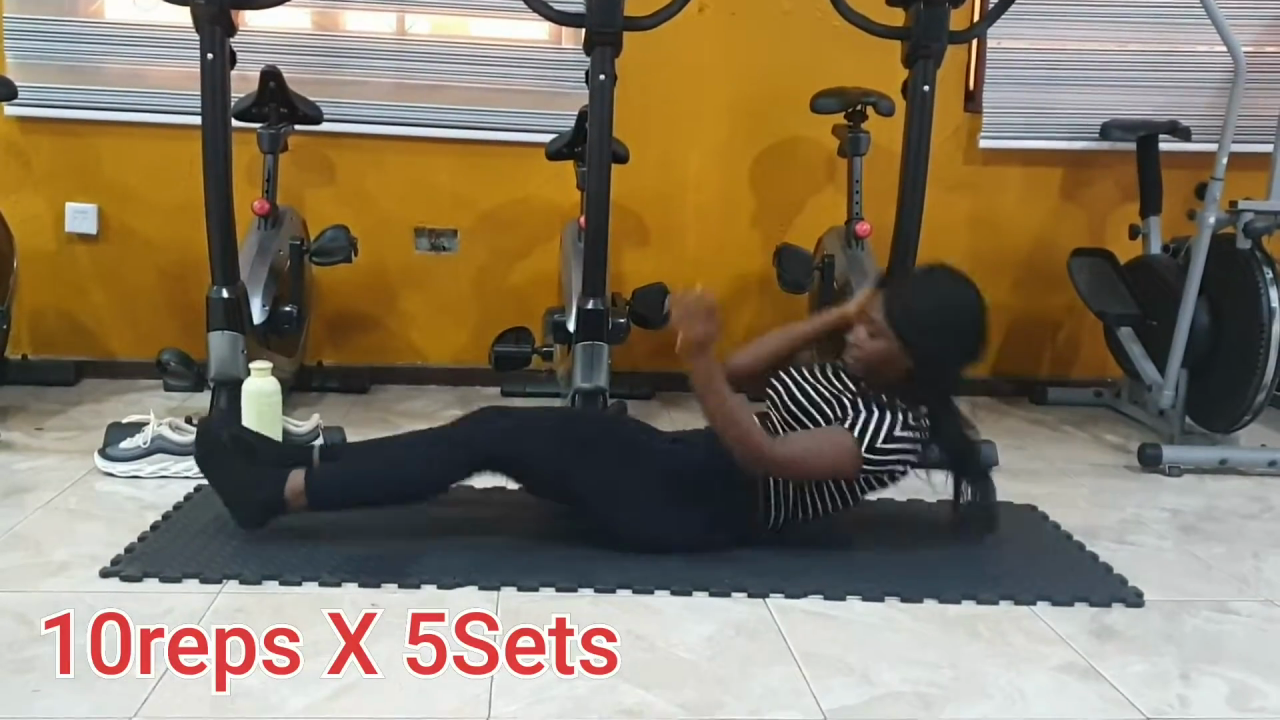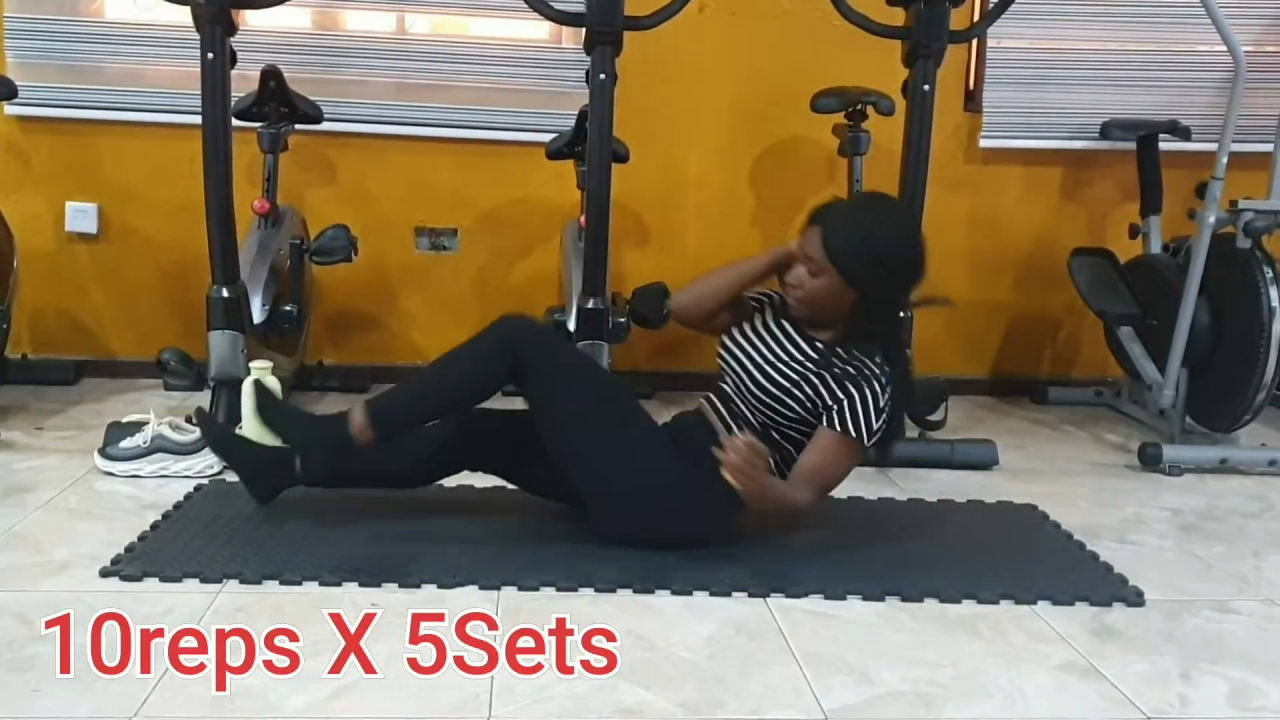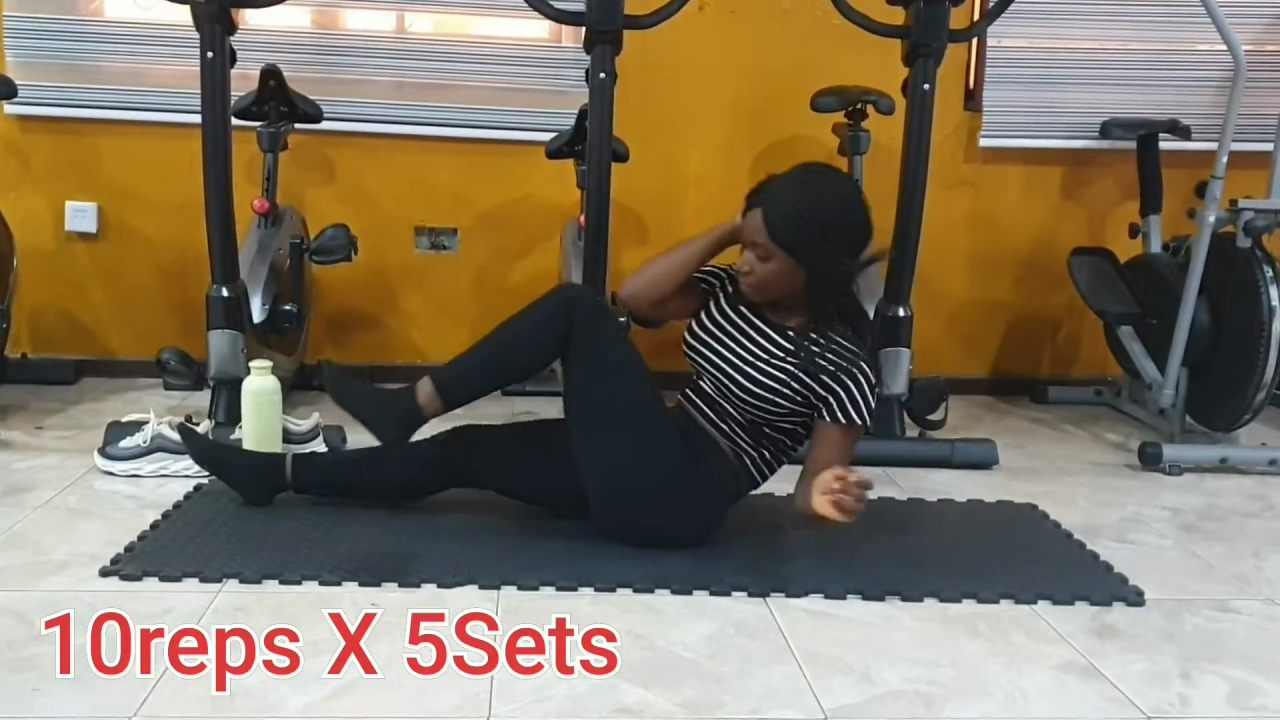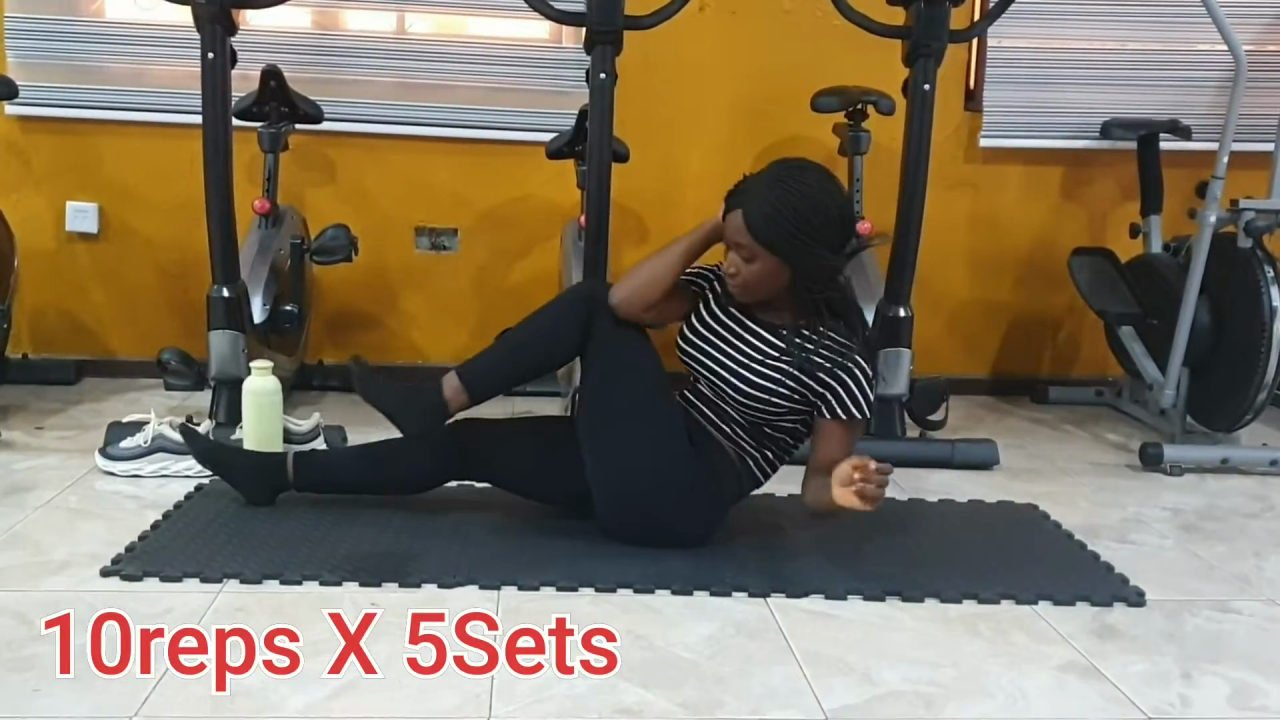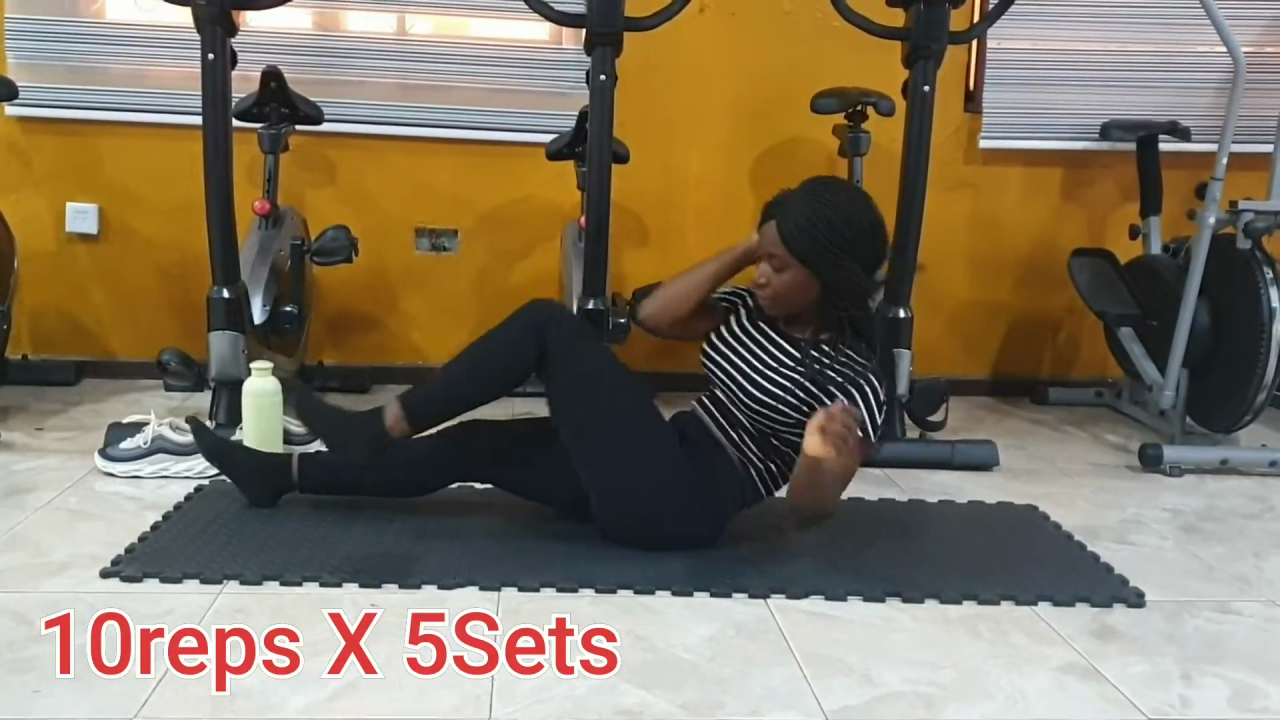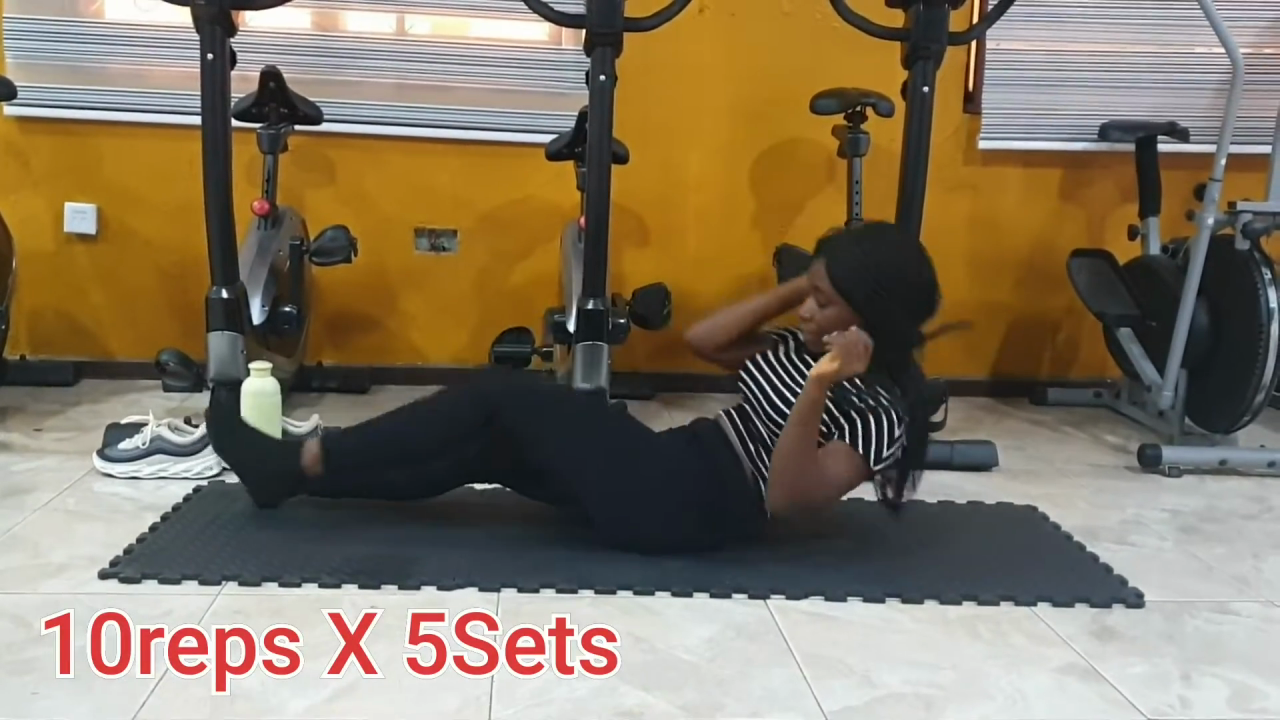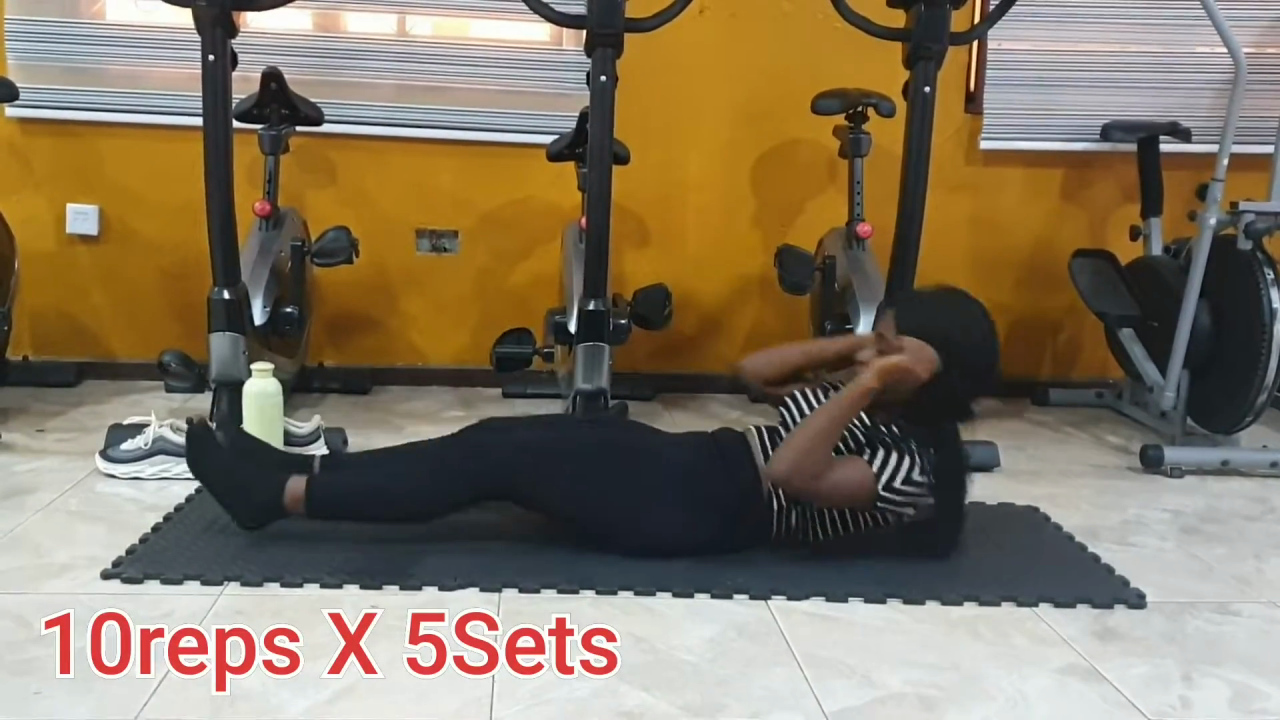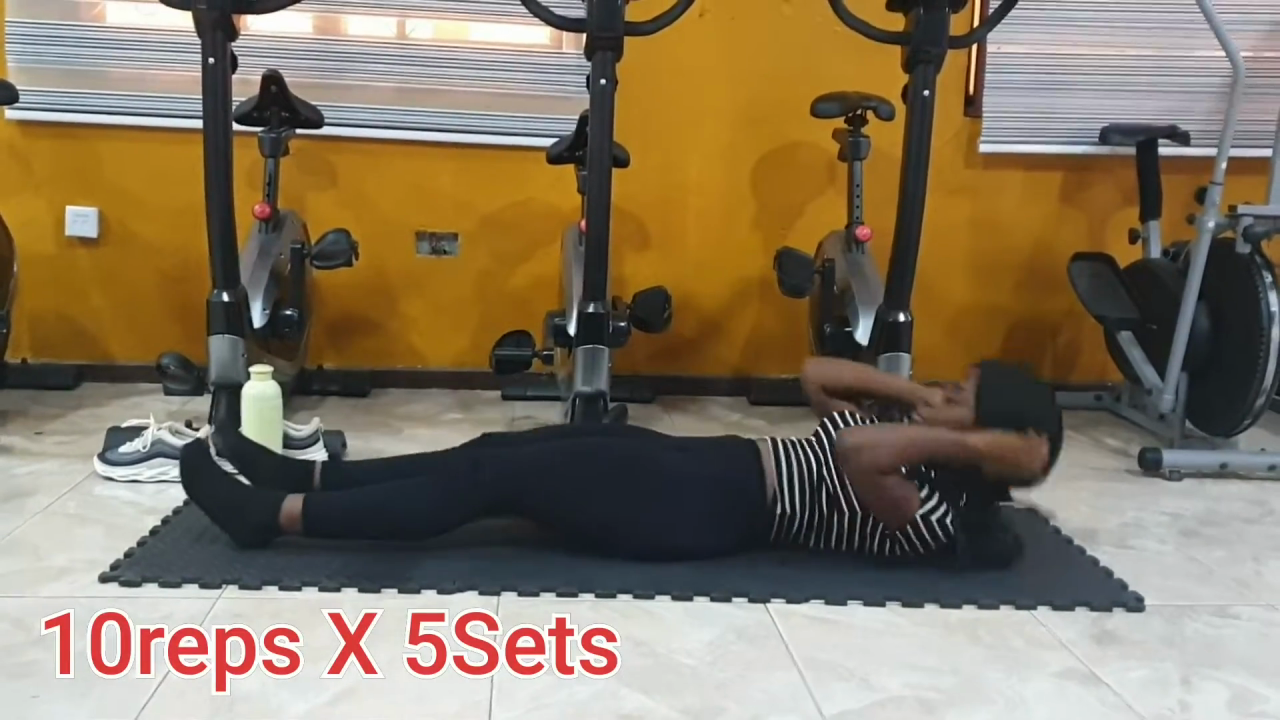
dt=0.2s
person 1, frame 1
left shoulder: (897, 430)
right shoulder: (855, 372)
left elbow: (765, 455)
right elbow: (747, 365)
left wrist: (700, 361)
right wrist: (834, 320)
left hip: (696, 506)
right hip: (685, 469)
left knee: (493, 440)
right knee: (495, 429)
left ankle: (281, 489)
right ankle: (294, 469)
person 1, frame 2
left shoulder: (859, 384)
right shoulder: (782, 311)
left elbow: (795, 495)
right elbow: (686, 307)
left wrist: (756, 486)
right wrist: (781, 255)
left hip: (677, 506)
right hip: (655, 473)
left knee: (519, 338)
right knee: (472, 436)
left ankle: (346, 433)
right ankle: (289, 465)
person 1, frame 3
left shoulder: (839, 368)
right shoulder: (730, 292)
left elbow: (812, 486)
right elbow: (633, 295)
left wrist: (827, 498)
right wrist: (723, 230)
left hip: (670, 502)
right hip: (632, 473)
left knee: (571, 307)
right knee: (459, 454)
left ankle: (412, 404)
right ankle: (272, 474)
person 1, frame 4
left shoulder: (833, 362)
right shoulder: (722, 293)
left elbow: (815, 495)
right elbow: (628, 301)
left wrist: (845, 489)
right wrist: (707, 231)
left hip: (673, 502)
right hip: (638, 470)
left knee: (588, 306)
right knee: (462, 447)
left ankle: (436, 401)
right ankle: (275, 472)
person 1, frame 5
left shoulder: (849, 381)
right shoulder: (755, 313)
left elbow: (810, 504)
right elbow: (653, 316)
left wrist: (823, 460)
right wrist: (742, 251)
left hip: (675, 507)
right hip: (652, 472)
left knee: (546, 323)
right knee: (466, 447)
left ankle: (388, 425)
right ankle: (282, 474)
person 1, frame 6
left shoulder: (878, 420)
right shoulder: (805, 347)
left elbow: (786, 497)
right elbow: (702, 339)
left wrist: (820, 390)
right wrist: (795, 290)
left hip: (679, 509)
right hip: (669, 473)
left knee: (493, 396)
right knee: (479, 454)
left ankle: (301, 461)
right ankle: (291, 471)
person 1, frame 7
left shoulder: (905, 472)
right shoulder: (861, 404)
left elbow: (789, 471)
right elbow: (752, 368)
left wrist: (876, 380)
right wrist: (855, 347)
left hip: (686, 507)
right hip: (682, 467)
left knee: (485, 465)
right knee: (487, 442)
left ankle: (276, 495)
right ankle: (301, 469)
person 1, frame 8
left shoulder: (926, 515)
right shoulder: (905, 452)
left elbow: (858, 453)
right elbow: (817, 373)
left wrist: (984, 453)
right wrist: (917, 395)
left hip: (699, 510)
right hip: (699, 465)
left knee: (489, 480)
right knee: (494, 450)
left ankle: (275, 515)
right ankle: (305, 475)
